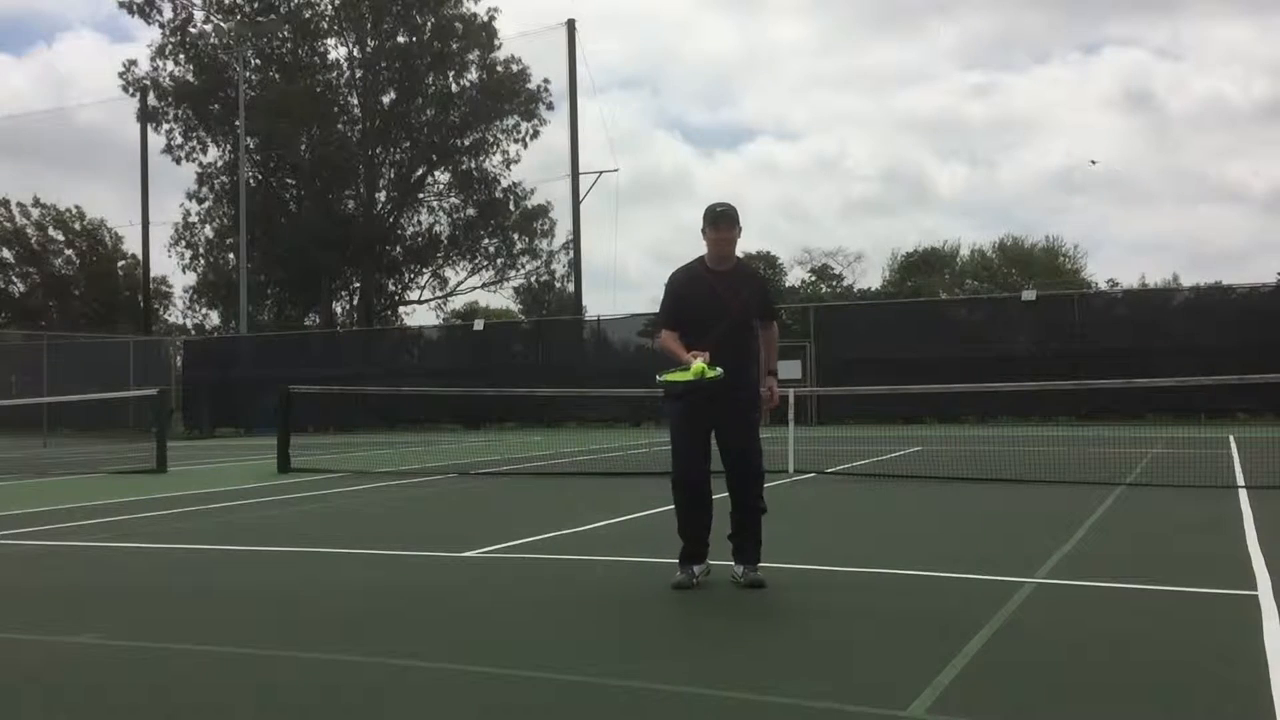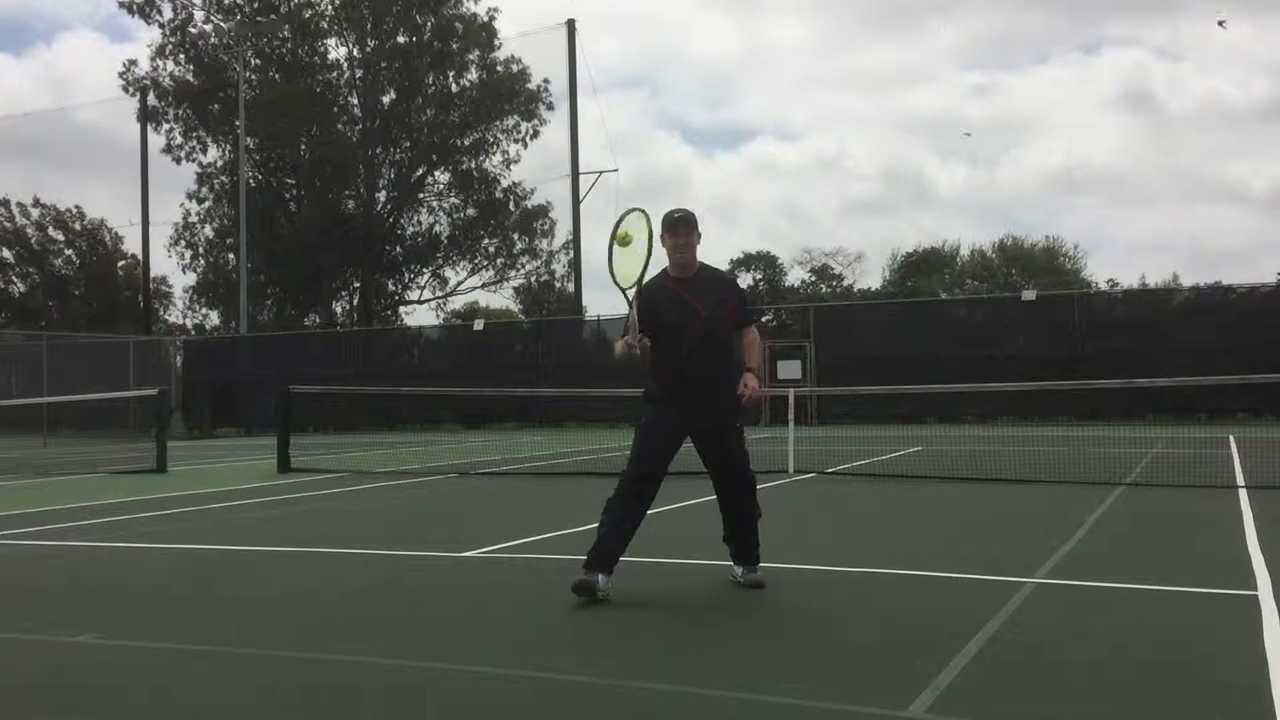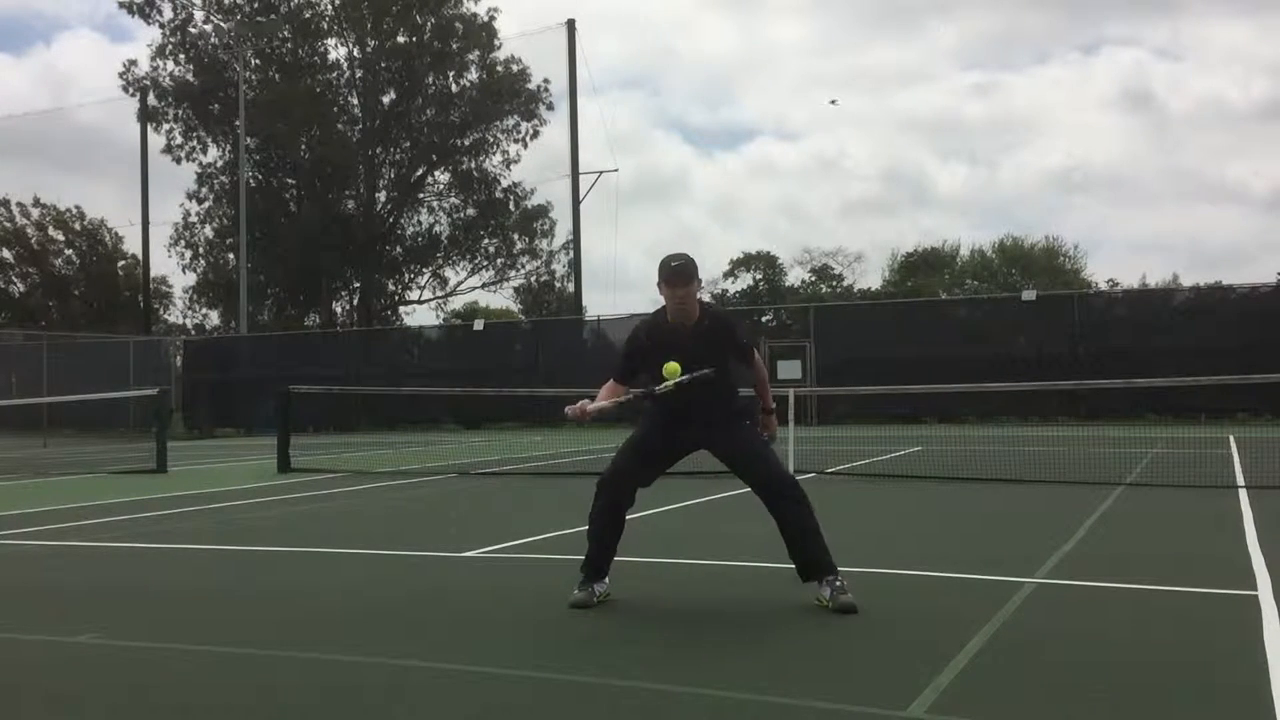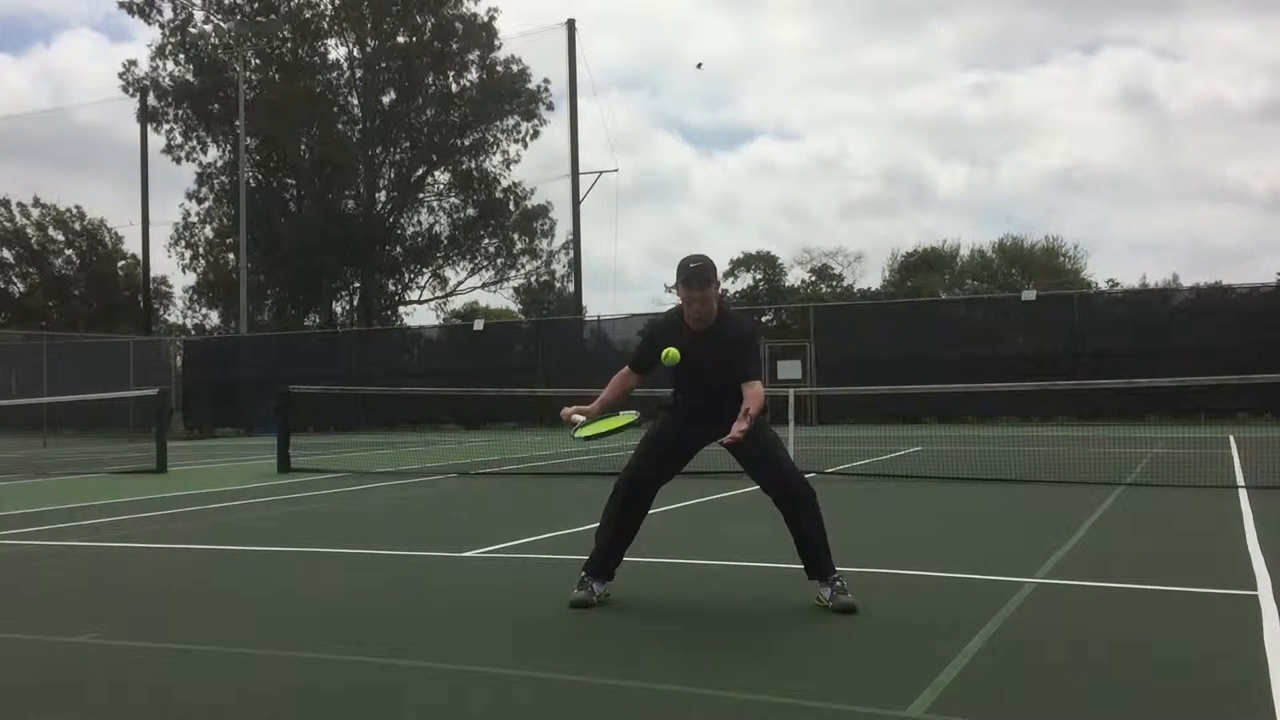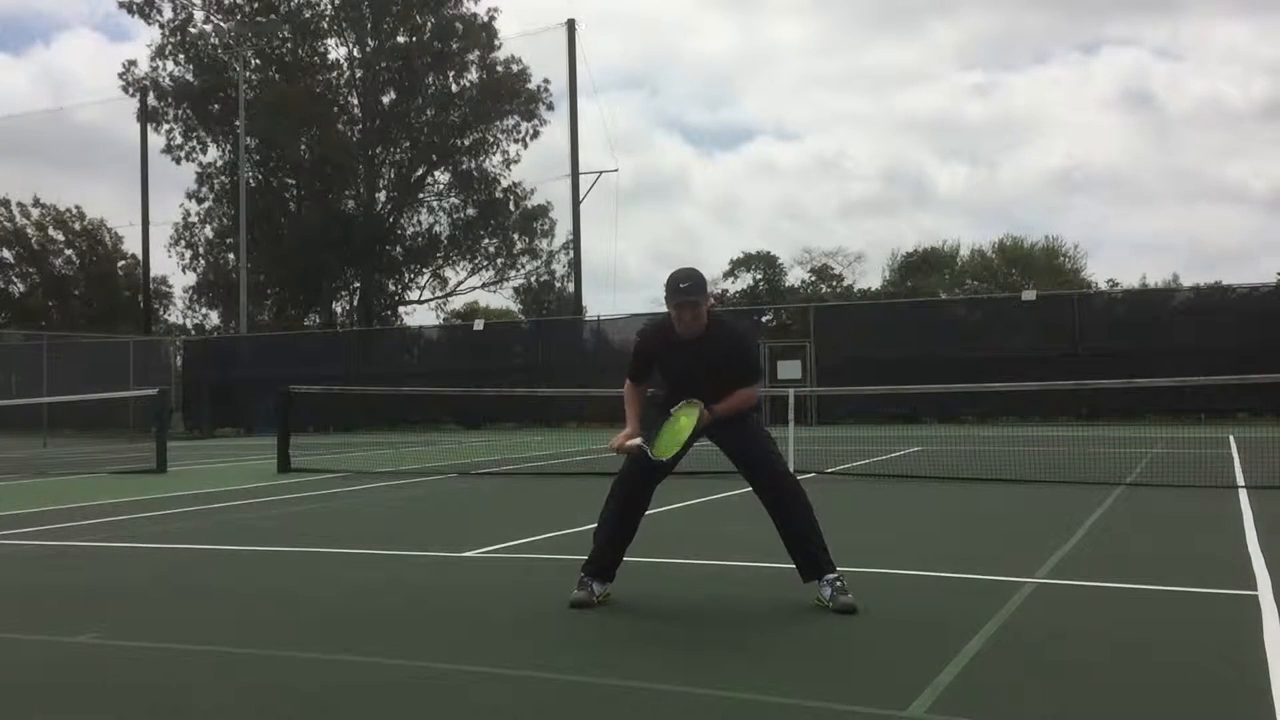
dt=0.5s
person 1, frame 1
left shoulder: (753, 280)
right shoulder: (682, 280)
left elbow: (768, 328)
right elbow: (667, 335)
left wrist: (770, 374)
right wrist: (687, 357)
left hip: (740, 394)
right hip: (691, 394)
left knee: (746, 476)
right knee: (688, 477)
left ankle: (746, 560)
right ankle: (694, 560)
person 1, frame 2
left shoulder: (723, 284)
right shoulder: (650, 292)
left elbow: (748, 331)
right elbow: (630, 343)
left wrist: (750, 372)
right wrist: (625, 347)
left hip: (718, 402)
right hip: (665, 402)
left knee: (736, 482)
right knee: (637, 480)
left ankle: (745, 560)
right ankle: (598, 570)
person 1, frame 3
left shoulder: (721, 324)
right shoulder: (645, 335)
left elbow: (752, 361)
right elbow: (618, 384)
left wrist: (768, 411)
right wrist: (592, 405)
left hip: (726, 420)
right hip: (668, 423)
left knee: (782, 487)
right knee: (613, 484)
left ankle: (825, 578)
right ankle: (594, 577)
person 1, frame 4
left shoulder: (740, 329)
right shoulder: (663, 329)
left elbow: (753, 387)
right elbow: (632, 373)
left wrist: (746, 421)
right wrist: (595, 408)
left hip: (737, 416)
right hip: (684, 415)
left knee: (793, 487)
right knee: (632, 484)
left ankle: (827, 579)
right ankle: (596, 576)
person 1, frame 5
left shoulder: (731, 336)
right shoulder: (651, 337)
left elbow: (752, 390)
right elbow: (633, 384)
left wrist: (707, 414)
right wrist: (631, 426)
left hip: (731, 413)
right hip: (674, 411)
left knee: (781, 487)
right knee: (629, 485)
left ankle: (826, 577)
right ankle: (595, 576)
